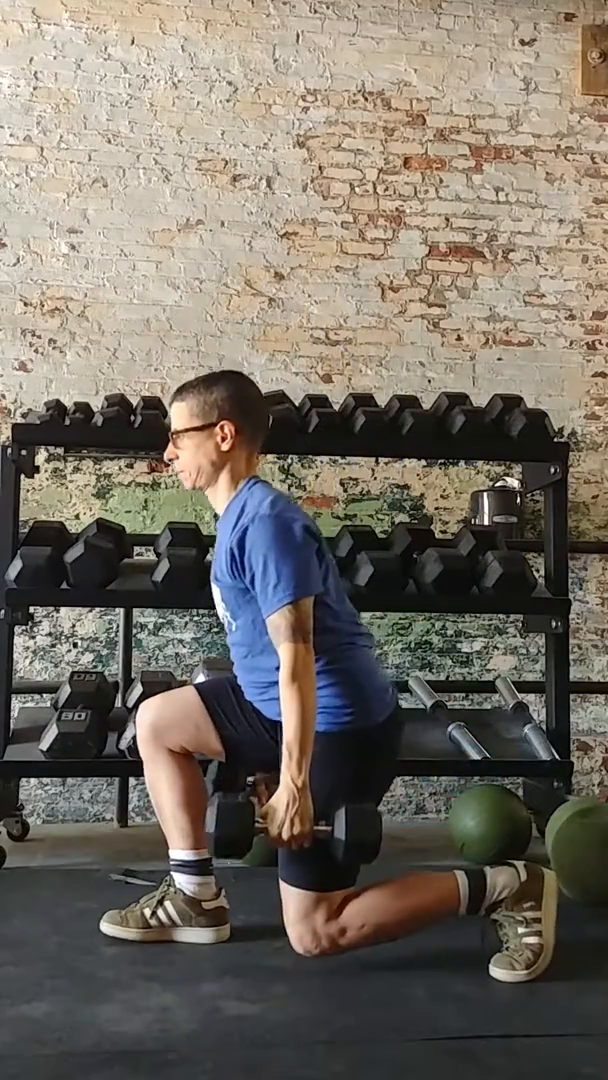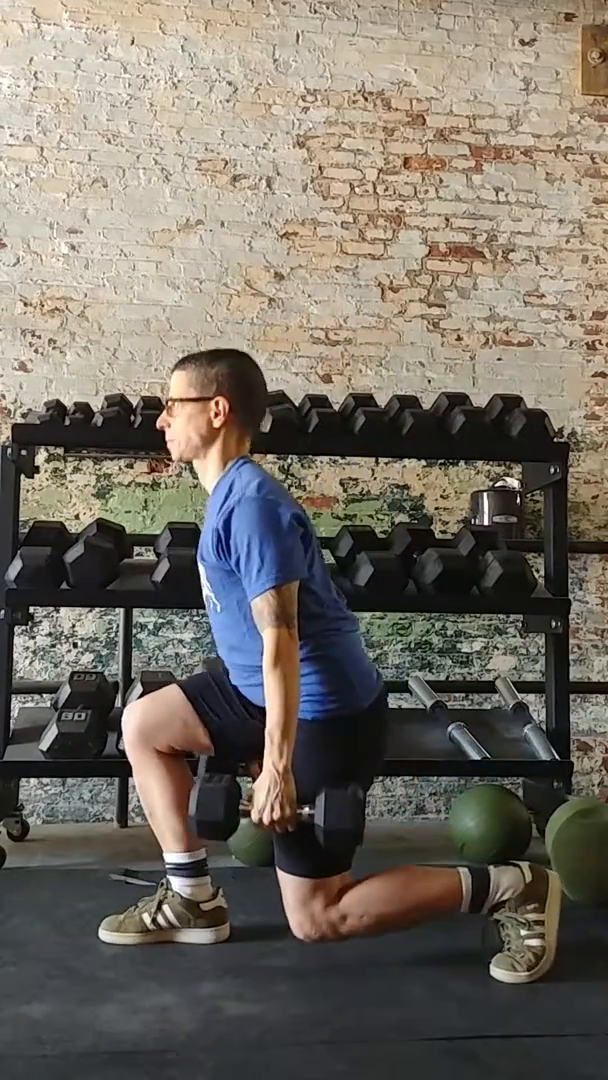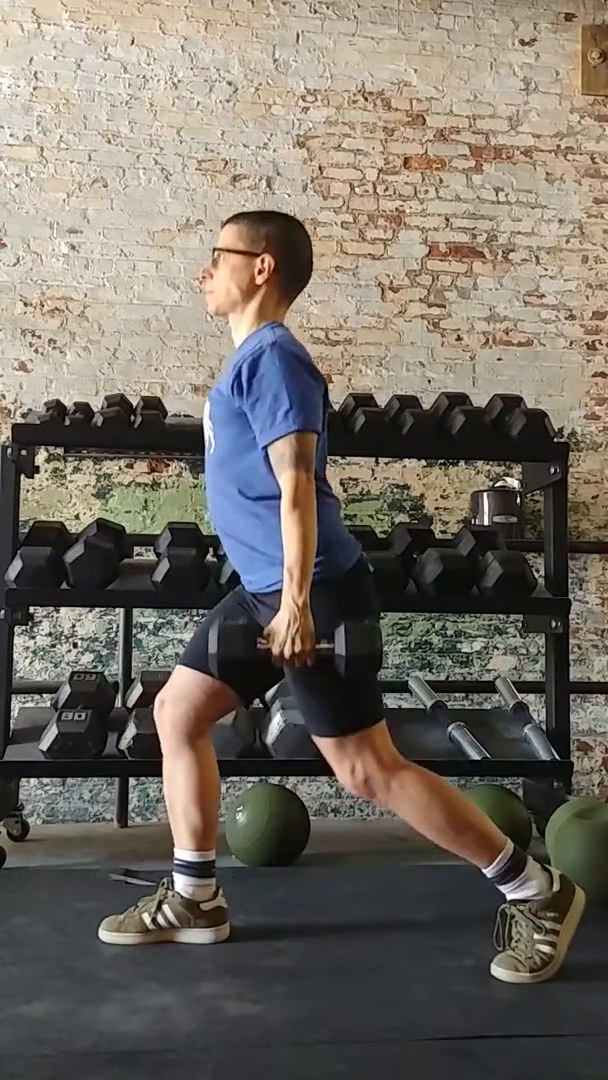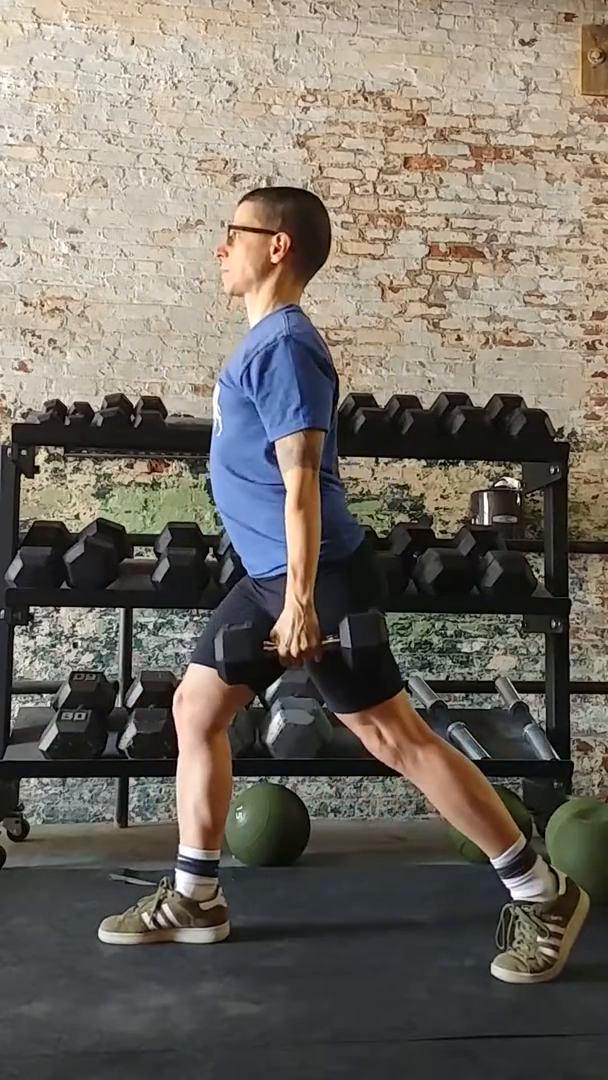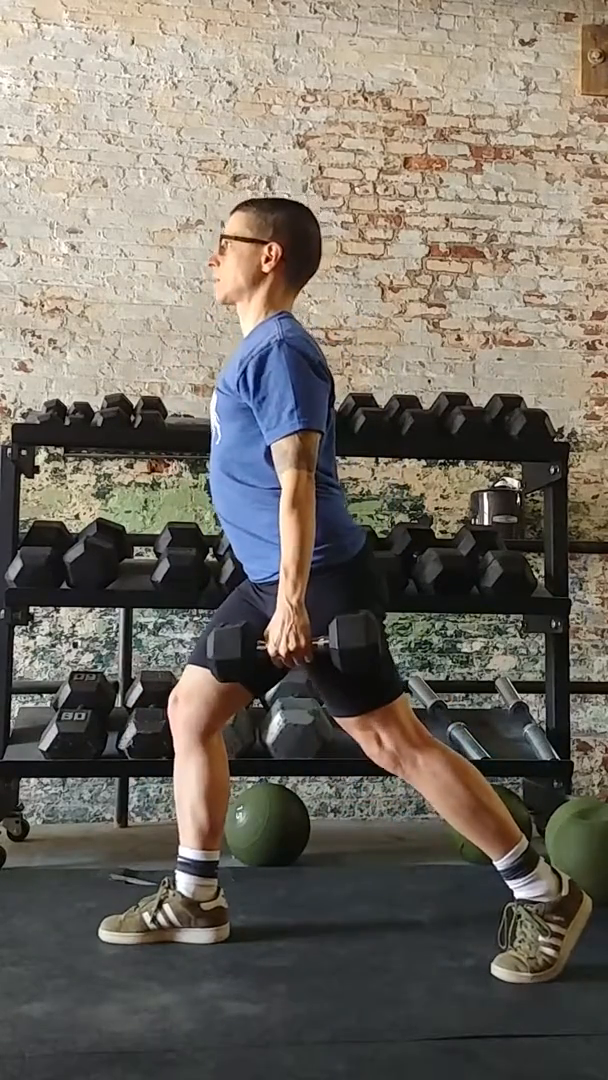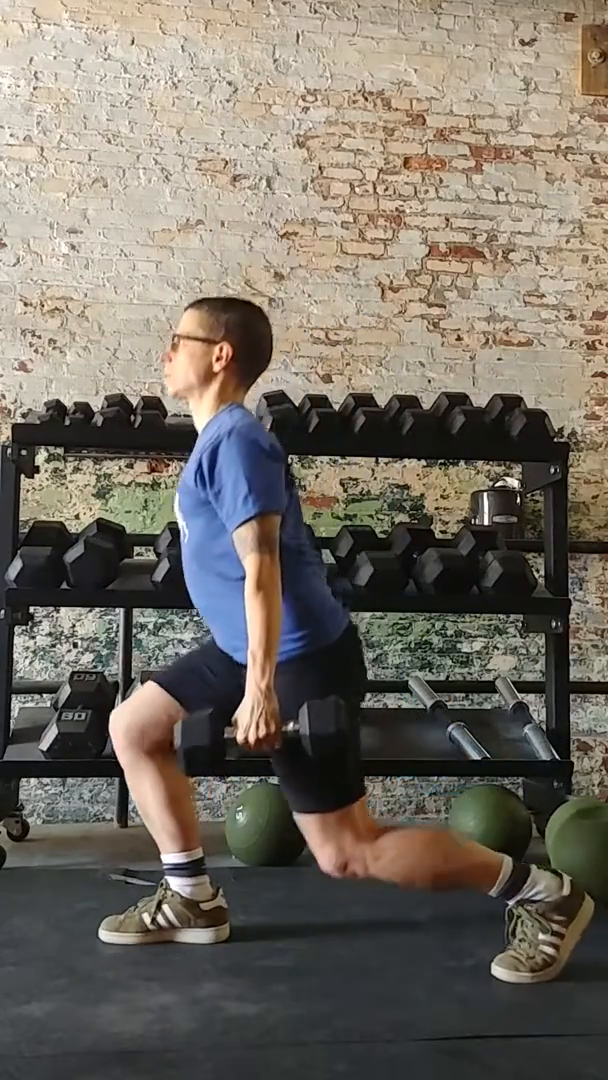
dt=0.5s
person 1, frame 1
left shoulder: (265, 521)
right shoulder: (241, 515)
left elbow: (297, 657)
left wrist: (294, 783)
right wrist: (271, 758)
left hip: (338, 726)
right hip: (286, 710)
left knee: (315, 932)
right knee: (156, 723)
left ankle: (507, 889)
right ankle: (195, 898)
person 1, frame 2
left shoulder: (251, 503)
right shoulder: (229, 496)
left elbow: (281, 643)
left wrist: (276, 767)
right wrist: (260, 740)
left hip: (325, 712)
right hip: (273, 694)
left knee: (315, 917)
right knee: (142, 726)
left ankle: (512, 889)
right ankle: (192, 898)
person 1, frame 3
left shoulder: (271, 356)
right shoulder: (252, 358)
left elbow: (297, 488)
left wrist: (297, 604)
left hip: (314, 590)
right hip: (262, 586)
left knee: (368, 770)
right knee: (176, 714)
left ankle: (537, 892)
right ankle: (193, 901)
person 1, frame 4
left shoulder: (285, 345)
right shoulder: (266, 342)
left elbow: (303, 483)
left wrist: (301, 600)
left hip: (314, 577)
right hip: (268, 574)
left knee: (396, 737)
right knee: (195, 712)
left ankle: (542, 892)
right ankle: (194, 898)
person 1, frame 5
left shoulder: (279, 349)
right shoulder: (257, 348)
left elbow: (299, 482)
left wrist: (292, 602)
left hip: (320, 580)
right hip: (268, 579)
left knee: (395, 741)
right knee: (190, 712)
left ankle: (546, 895)
right ankle: (193, 899)
person 1, frame 6
left shoulder: (233, 440)
right shoulder: (219, 438)
left elbow: (262, 570)
left wrist: (260, 690)
left hip: (301, 659)
right hip: (250, 649)
left knee: (347, 850)
right knee: (132, 729)
left ankle: (544, 895)
right ankle: (191, 898)
